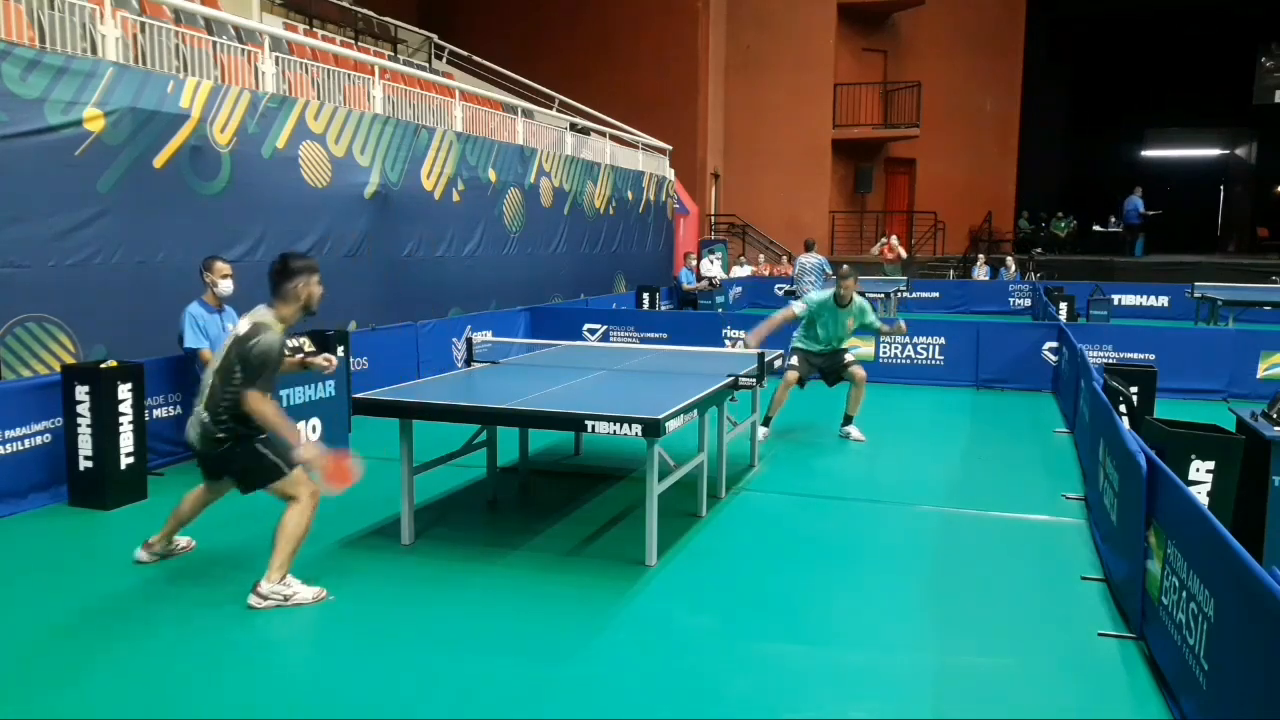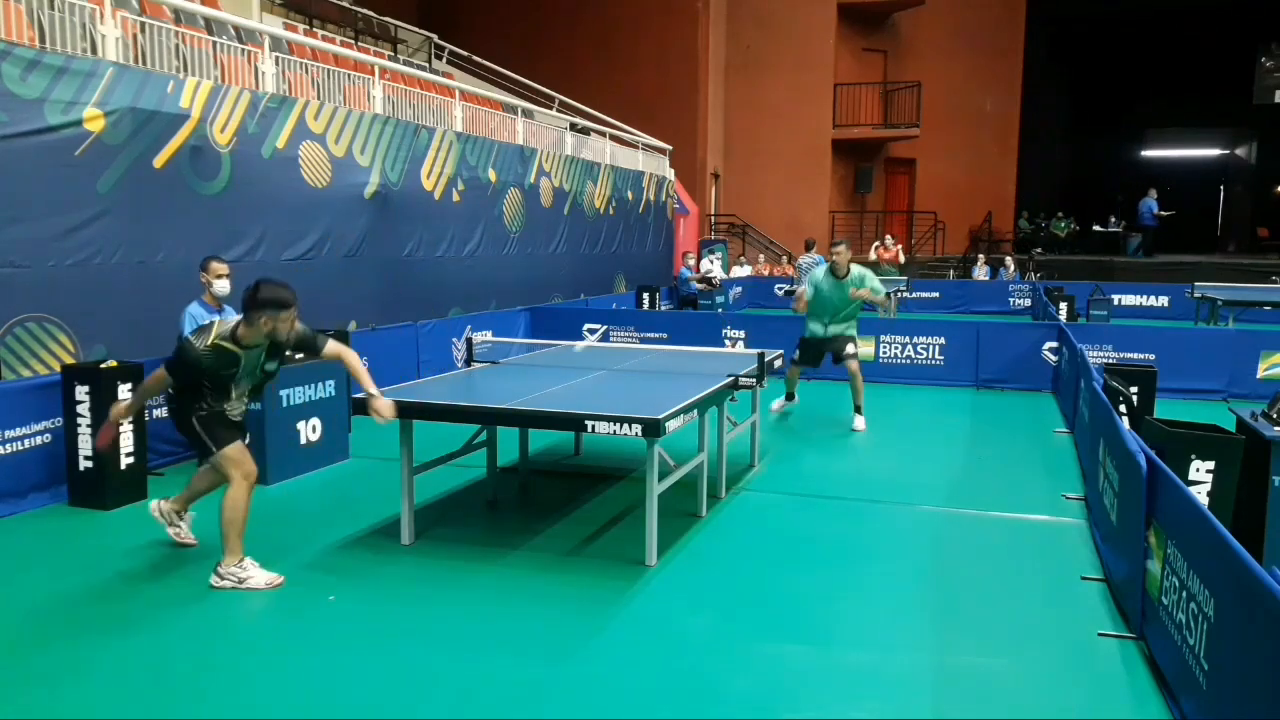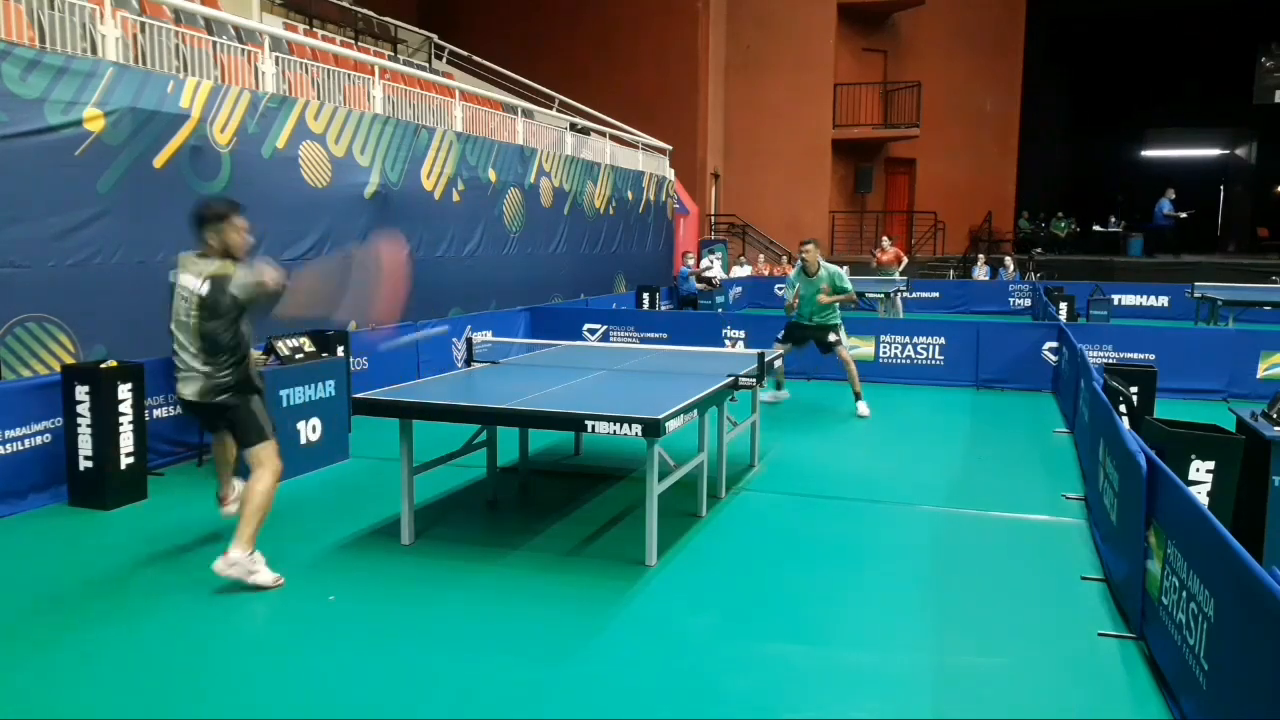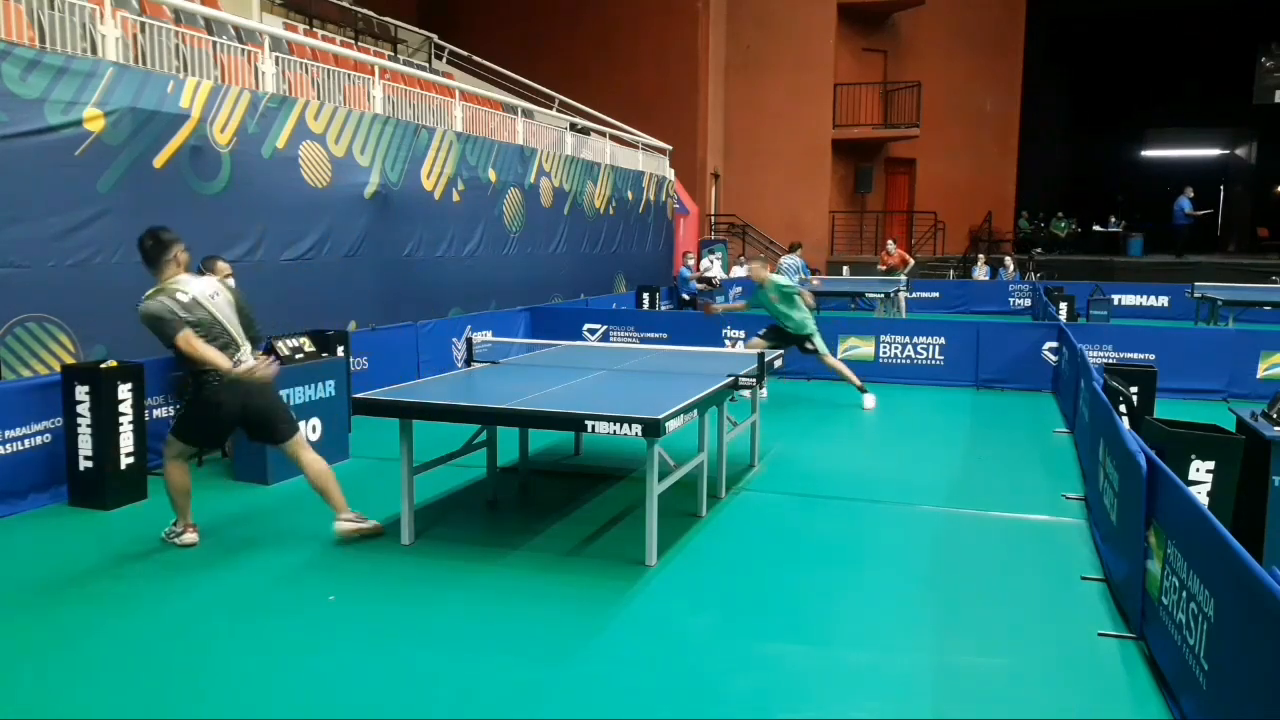
dt=0.4s
person 1, frame 1
left shoulder: (270, 322)
right shoulder: (265, 337)
right elbow: (256, 401)
left wrist: (307, 362)
right wrist: (297, 443)
left hip: (207, 429)
right hip: (229, 432)
left knee: (217, 486)
right knee: (305, 494)
left ankle: (158, 544)
right ankle: (274, 585)
person 1, frame 2
left shoulder: (287, 334)
right shoulder: (205, 346)
left elbow: (340, 351)
right elbow: (163, 376)
left wrist: (374, 394)
right wrist: (130, 406)
left hip: (230, 409)
right hip: (195, 409)
left knee: (225, 468)
right knee: (243, 472)
left ankle: (172, 508)
right ankle: (231, 566)
person 1, frame 3
left shoulder: (189, 263)
right shoulder: (227, 279)
left hip: (192, 388)
right hip: (226, 390)
left knee: (225, 432)
right knee: (268, 466)
left ankle: (228, 493)
right ankle: (240, 555)
person 1, frame 4
left shoulder: (152, 306)
right shoulder: (214, 283)
left elbow: (191, 345)
right elbow: (248, 326)
left wrist: (231, 368)
left hip: (212, 394)
right hip: (255, 388)
left knee: (175, 456)
right knee: (302, 451)
left ankle: (184, 527)
right ankle: (346, 516)
person 2, frame 1
left shoulder: (861, 306)
right shoulder: (819, 298)
left elbow: (878, 327)
right elbow: (788, 313)
left wrist: (894, 329)
right wrist: (760, 333)
left hip: (835, 349)
right hip: (805, 346)
left knee: (859, 376)
right knee: (789, 379)
left ankle: (847, 425)
right ankle: (764, 426)
person 2, frame 2
left shoulder: (862, 275)
right shoulder: (818, 276)
left elbow: (884, 303)
right elbow: (802, 309)
left wrist: (871, 298)
right wrist: (799, 303)
left hip: (843, 331)
right hip: (816, 331)
left knee: (853, 368)
right knee: (793, 372)
left ankle: (858, 413)
right ankle: (789, 399)
person 2, frame 3
left shoulder: (833, 272)
right shoulder: (794, 275)
left elbow: (852, 296)
right elbow: (788, 310)
left wrist: (830, 299)
right wrist: (791, 304)
left hip: (827, 321)
right hip: (800, 321)
left knee: (844, 357)
right knee: (776, 351)
left ankle: (859, 400)
right ankle: (779, 390)
person 2, frame 4
left shoulder: (778, 282)
right shoulder: (759, 290)
left elbow: (805, 293)
right elbow: (747, 305)
left wrist: (809, 302)
right wrist: (721, 308)
left hip: (803, 328)
right hip: (783, 327)
left knee: (829, 361)
right knee: (751, 346)
left ankle: (864, 392)
right ankle: (758, 387)
